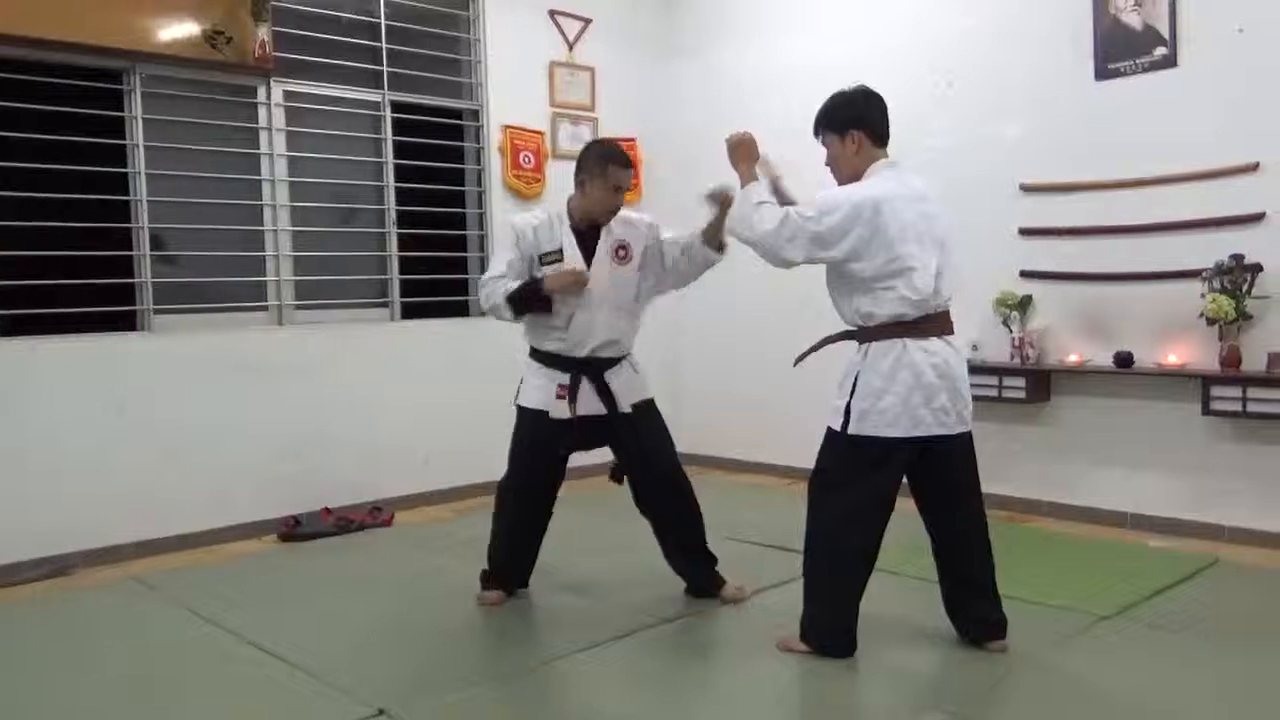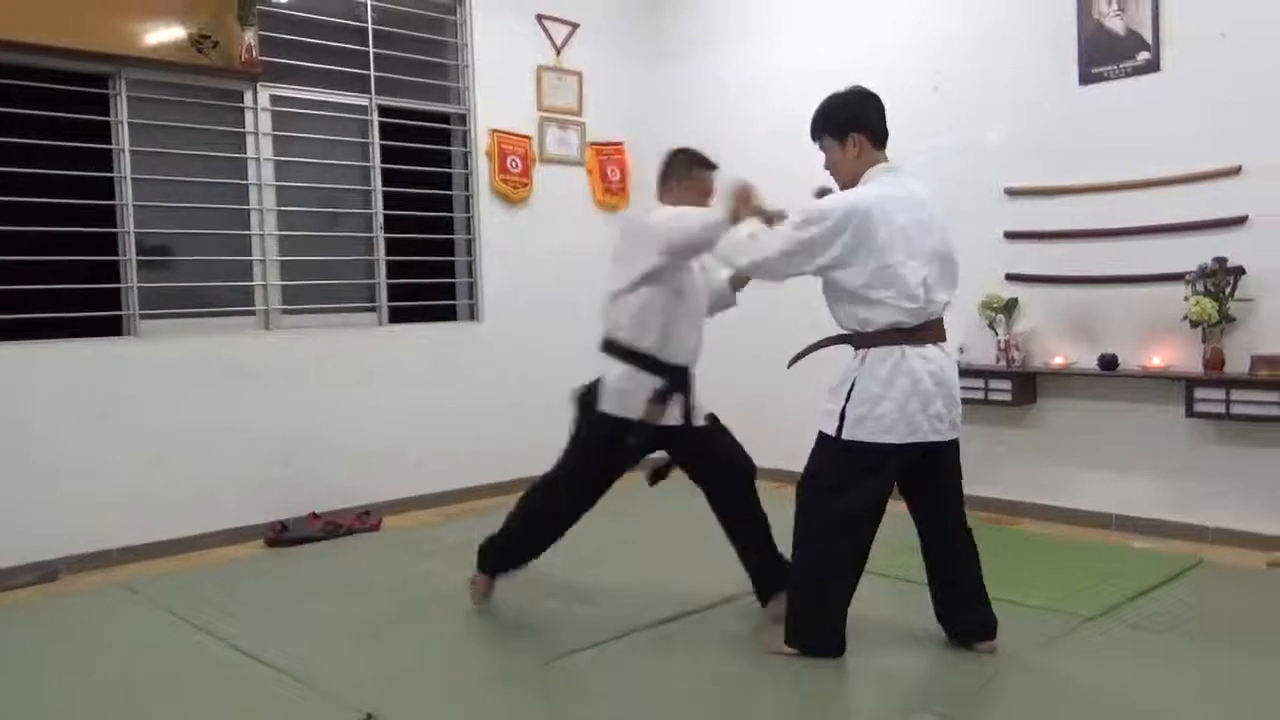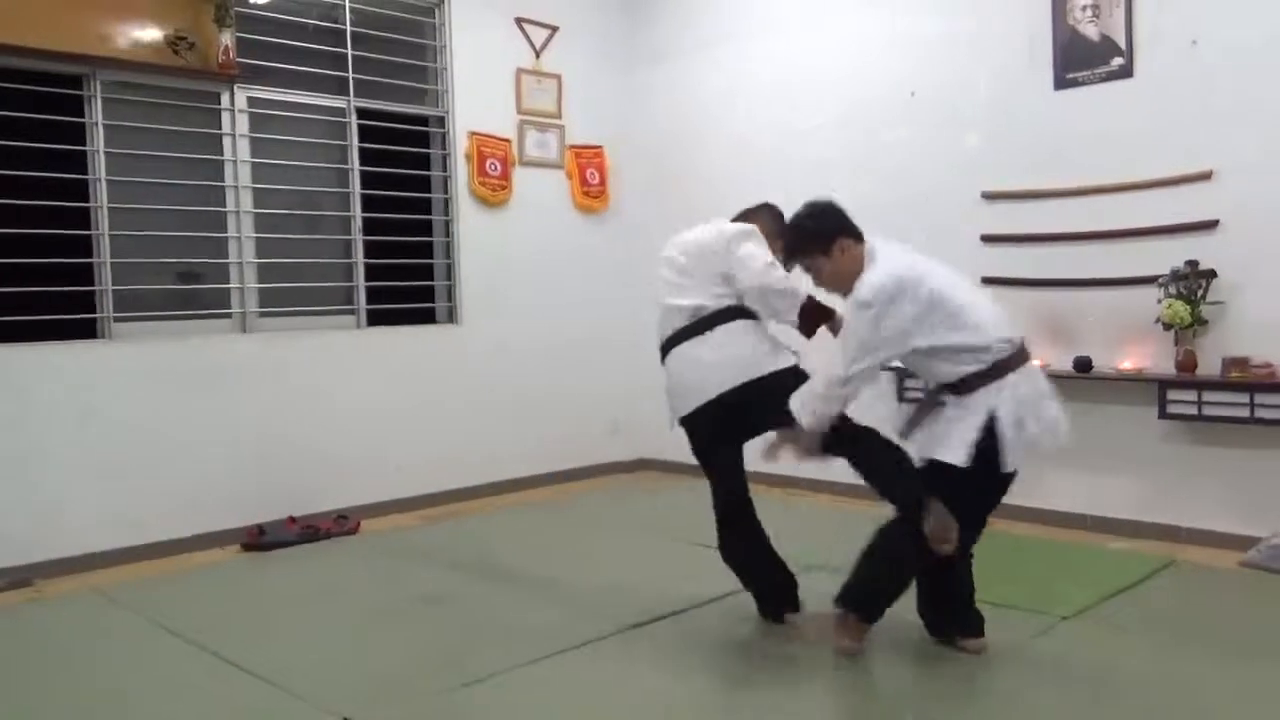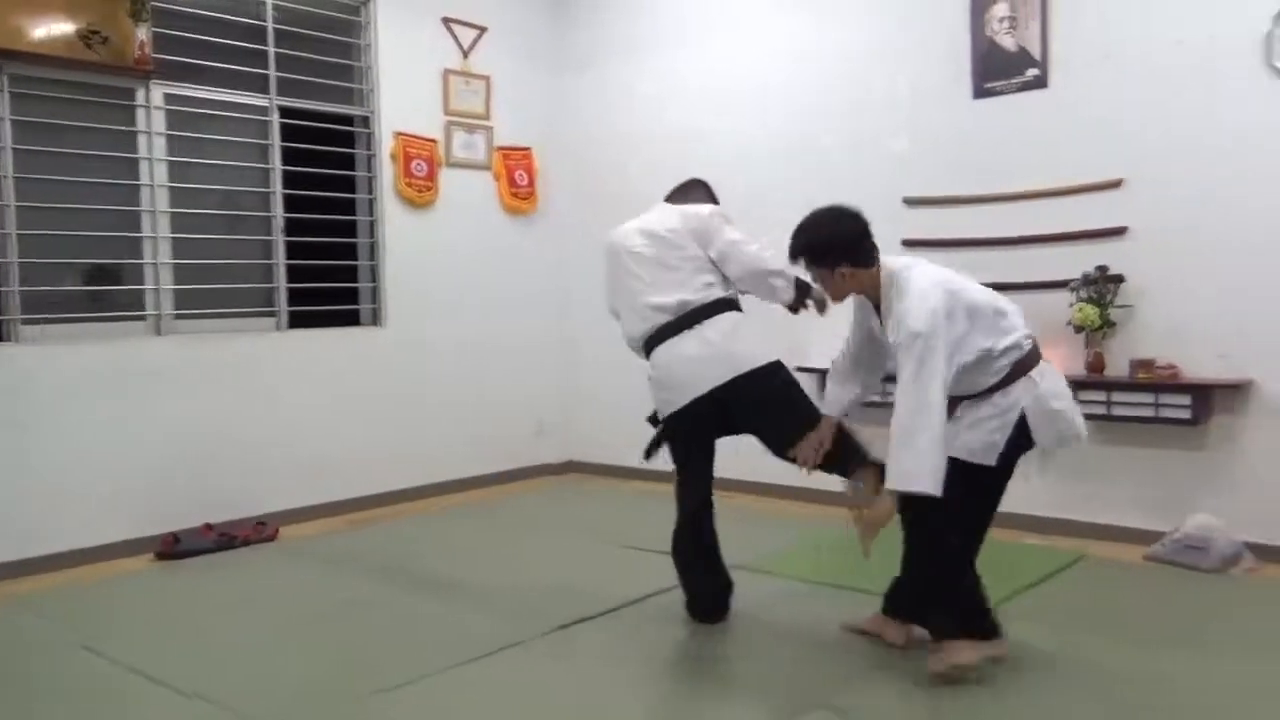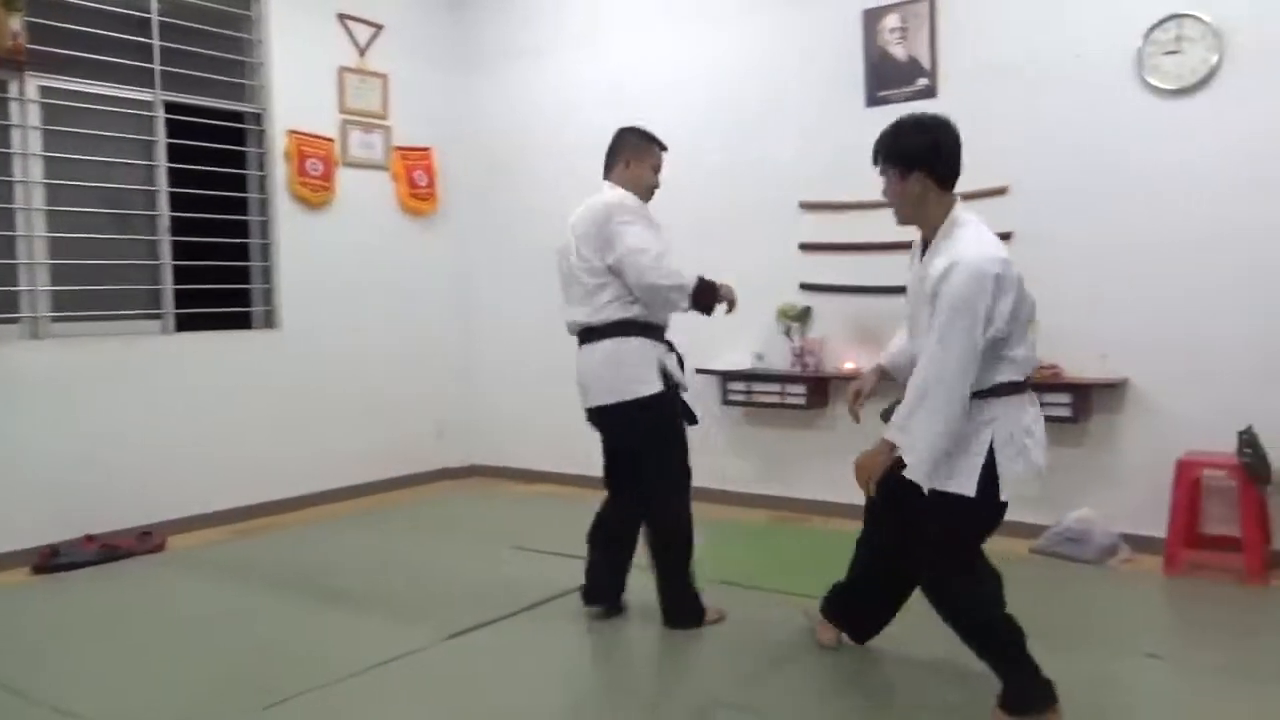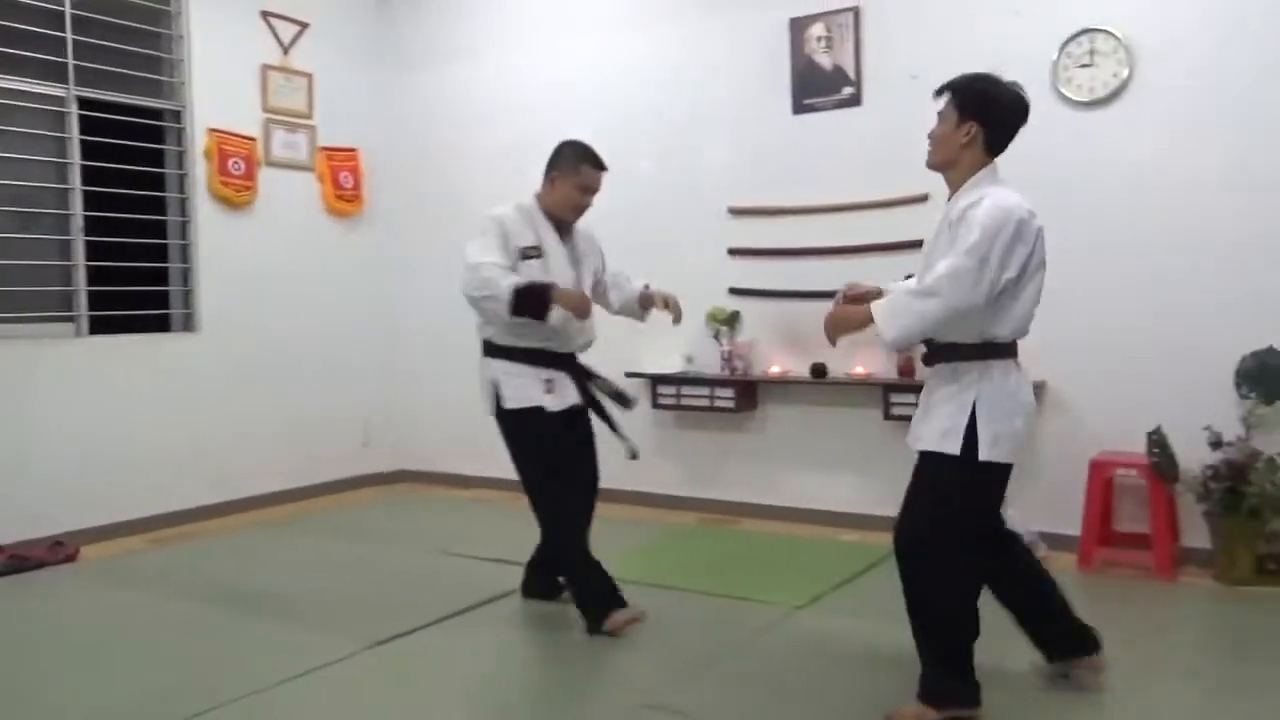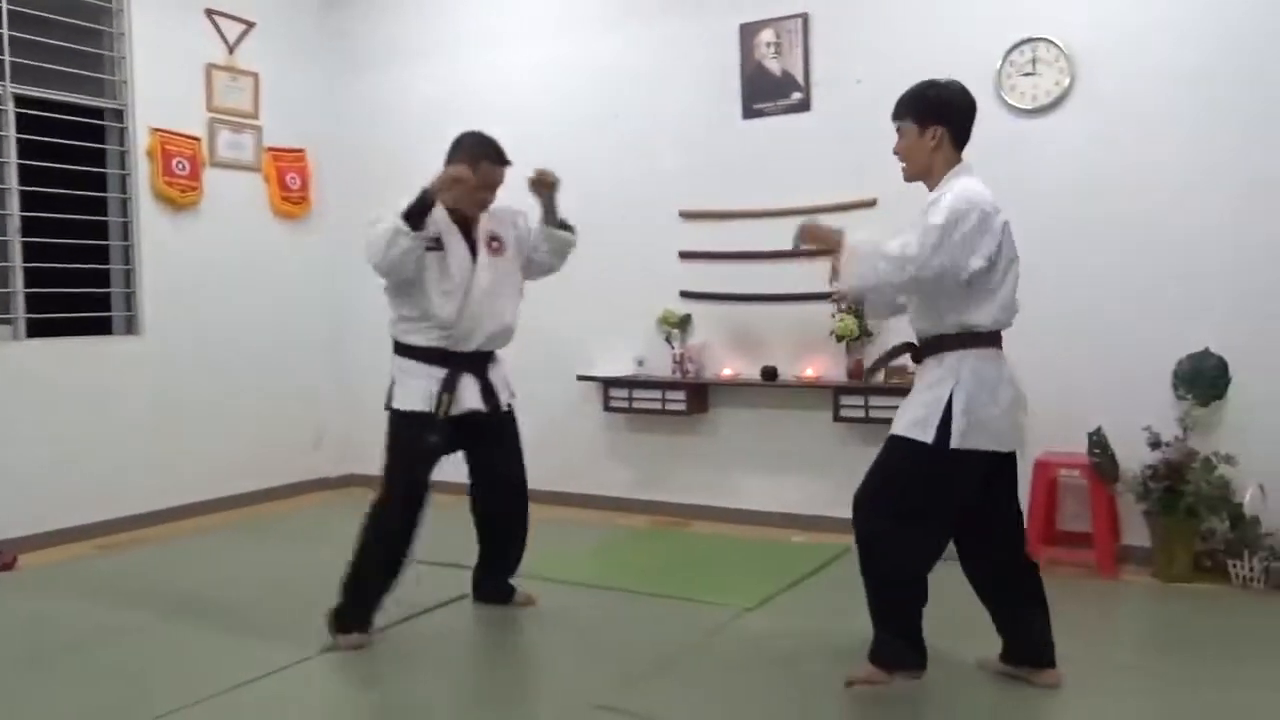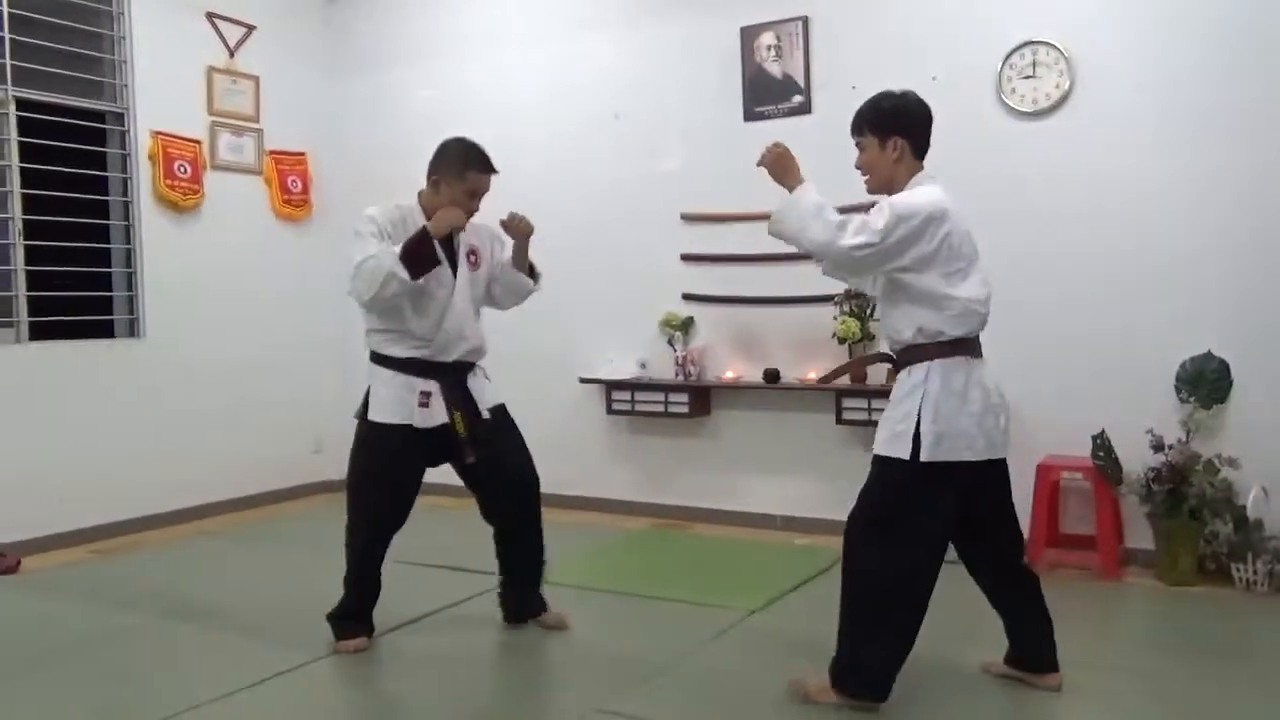
dt=0.3s
person 1, frame 1
left shoulder: (857, 203)
right shoulder: (915, 194)
left elbow: (773, 237)
left wrist: (748, 175)
right wrist: (785, 195)
left hip: (888, 369)
right hip: (939, 361)
left knee: (842, 503)
right knee: (954, 503)
left ankle: (827, 632)
right ankle: (985, 624)
person 1, frame 2
left shoulder: (848, 208)
right shoulder: (918, 200)
left elbow: (761, 257)
left wrist: (747, 219)
left hip: (882, 377)
right hip: (932, 369)
left knee: (828, 505)
right knee: (938, 506)
left ankle: (811, 633)
right ankle: (974, 625)
person 1, frame 3
left shoulder: (883, 286)
right shoulder: (888, 266)
left elbow: (847, 372)
left wrist: (800, 422)
right wrist: (817, 422)
left hip: (993, 405)
right hip: (997, 396)
left knee: (927, 515)
right knee: (948, 518)
left ankle: (855, 616)
right ankle: (957, 625)
person 1, frame 4
left shoulder: (922, 307)
right shoulder: (875, 290)
left elbow: (918, 403)
right elbow: (860, 358)
left wrist: (894, 491)
right wrist: (827, 422)
left hip: (1012, 402)
right hip: (977, 397)
left knee: (939, 514)
right knee: (930, 508)
left ankle: (974, 633)
right ankle: (905, 613)
person 1, frame 5
left shoulder: (970, 264)
right shoulder: (935, 244)
left elbow: (944, 374)
left wrist: (890, 447)
right wrist: (881, 369)
left hip: (987, 426)
right hip: (958, 413)
left knee: (946, 560)
right knee: (896, 517)
right ankle: (846, 616)
person 1, frame 6
left shoulder: (998, 210)
right shoulder: (969, 205)
left elbow: (950, 294)
left wrist: (870, 311)
right wrist: (879, 301)
left hip: (978, 394)
right hip: (963, 388)
left knee: (927, 542)
right knee: (975, 534)
right ankle: (1074, 647)
person 1, frame 7
left shoulder: (963, 202)
right shoulder: (956, 201)
left elbow: (910, 266)
right elbow: (921, 283)
left wrist: (840, 247)
right wrist: (854, 264)
left hip: (961, 385)
right hip: (973, 383)
left knee: (884, 514)
right knee: (989, 531)
left ankle: (898, 653)
right ankle: (1032, 654)
person 1, frame 8
left shoulder: (917, 210)
right shoulder: (925, 209)
left elbow: (844, 251)
right elbow: (861, 257)
left wrist: (795, 184)
right wrist: (817, 211)
left hip: (937, 393)
right hip: (964, 390)
left knee: (881, 540)
right knee: (989, 535)
left ankle: (858, 678)
right ankle: (1035, 657)
person 2, frame 1
left shoulder: (635, 231)
right shoulder: (529, 230)
left elbow: (682, 265)
right elbow: (493, 296)
left wrist: (717, 223)
right wrist: (542, 287)
left hip: (615, 382)
right hip: (551, 385)
left knee: (663, 477)
right knee: (525, 486)
left ankle: (703, 576)
right ankle: (503, 576)
person 2, frame 2
left shoulder: (682, 254)
right shoulder: (648, 226)
left elbow: (705, 299)
right elbow: (689, 229)
left wrist: (738, 280)
right wrist: (734, 209)
left hip: (671, 392)
right hip: (627, 390)
left knee: (731, 476)
right knee: (574, 484)
left ankle: (773, 583)
right ankle: (494, 563)
person 2, frame 3
left shoulder: (676, 246)
right shoulder: (738, 235)
right elbow: (765, 284)
right wrist: (822, 315)
left hip: (687, 375)
right hip: (743, 360)
left knee: (730, 500)
right knee: (845, 434)
left ankle: (777, 598)
person 2, frame 4
left shoulder: (616, 243)
right shoulder: (702, 219)
left elbow: (630, 321)
right elbow: (756, 267)
right wrist: (805, 292)
left hip: (672, 371)
right hip: (727, 350)
left knee: (694, 495)
right knee: (811, 434)
left ankle: (707, 599)
person 2, frame 5
left shoulder: (588, 218)
right shoulder: (620, 209)
right elbow: (654, 276)
right wrist: (711, 291)
left hip: (602, 364)
right hip: (633, 363)
left knee: (628, 485)
right knee: (666, 485)
left ankle: (604, 590)
right ankle: (681, 605)
person 2, frame 6
left shoulder: (579, 238)
right shoulder: (505, 224)
left elbow: (606, 288)
right elbow: (481, 285)
left wrist: (646, 298)
right wrist: (550, 293)
left hip: (563, 377)
right hip: (519, 380)
left knee: (579, 486)
right knee: (557, 493)
left ankle: (544, 578)
right ankle: (599, 603)
person 2, frame 7
left shoulder: (504, 222)
right shoulder: (413, 220)
left elbow: (546, 255)
right elbow: (385, 258)
left wrist: (549, 206)
right wrist: (432, 196)
left hip: (482, 379)
right hip: (420, 379)
left knee: (506, 491)
right knee: (401, 496)
left ankle: (493, 582)
right ankle: (354, 611)
person 2, frame 8
left shoulder: (477, 236)
right shoulder: (381, 224)
left elbow: (506, 294)
right elbow: (370, 287)
left wrist: (520, 250)
right wrist: (427, 236)
left hip: (464, 386)
right hip: (400, 390)
left knee: (517, 487)
right knee: (375, 511)
left ankle: (522, 600)
right ankle: (353, 619)
